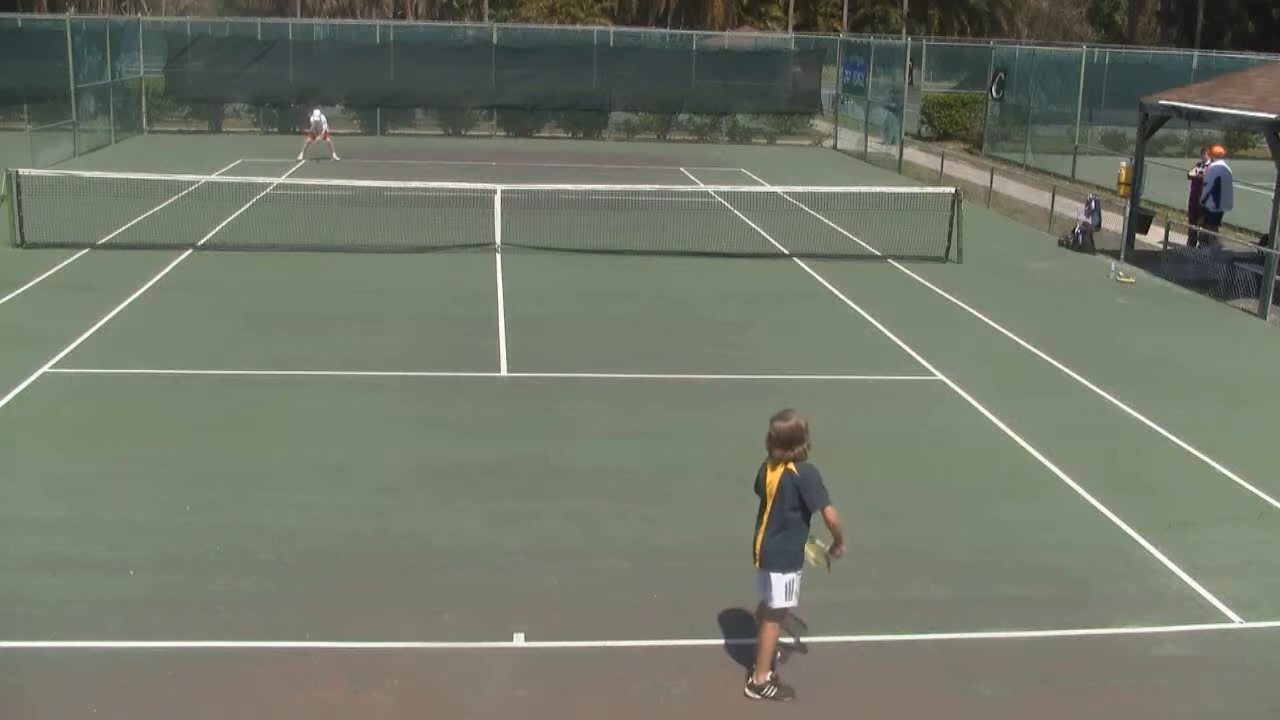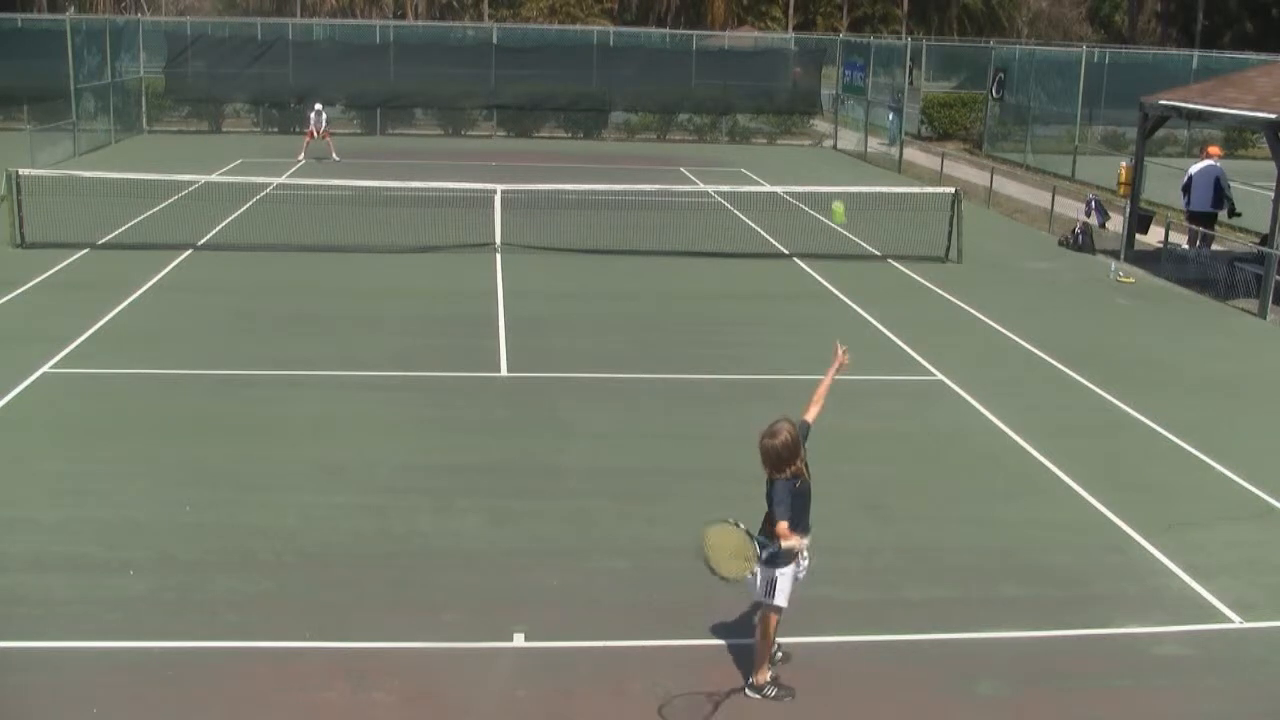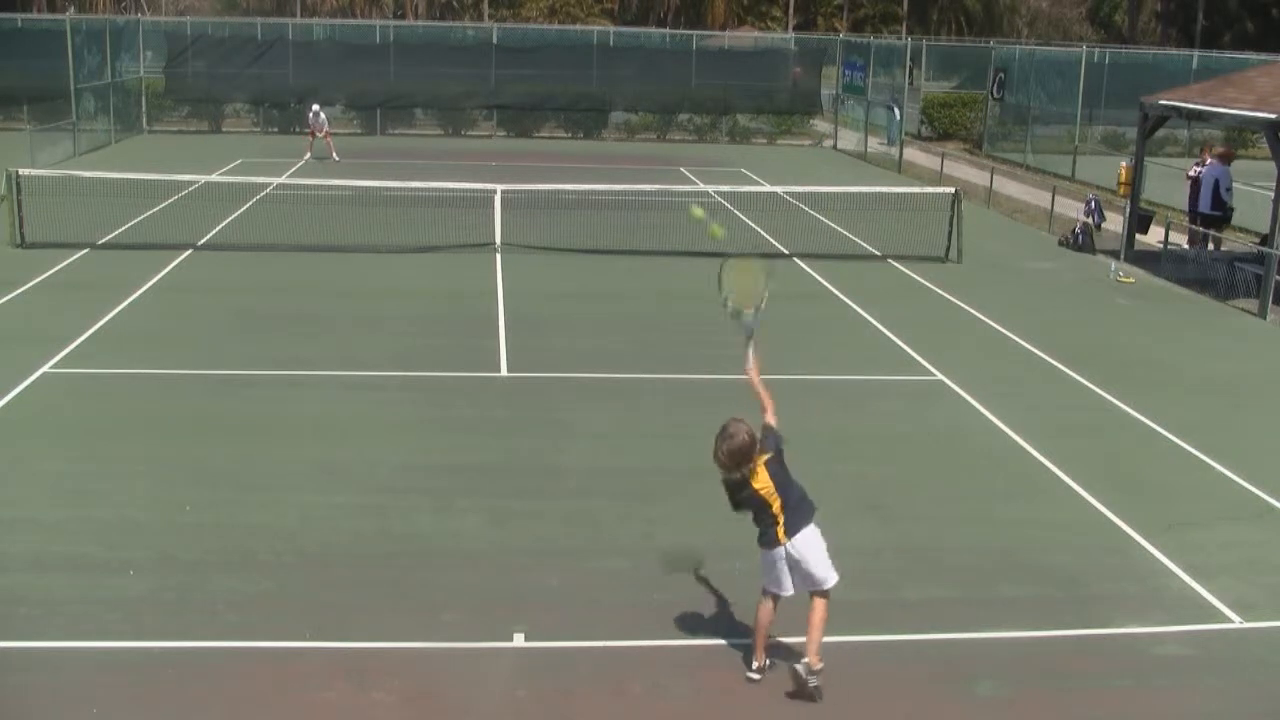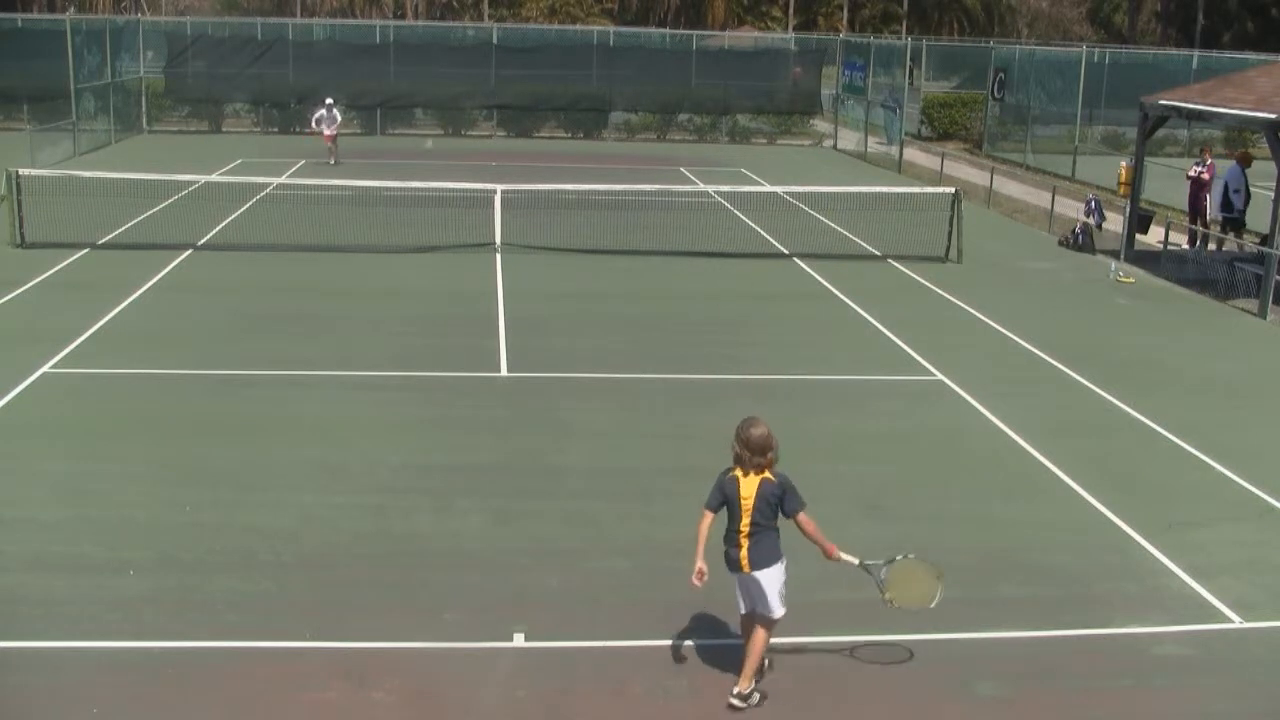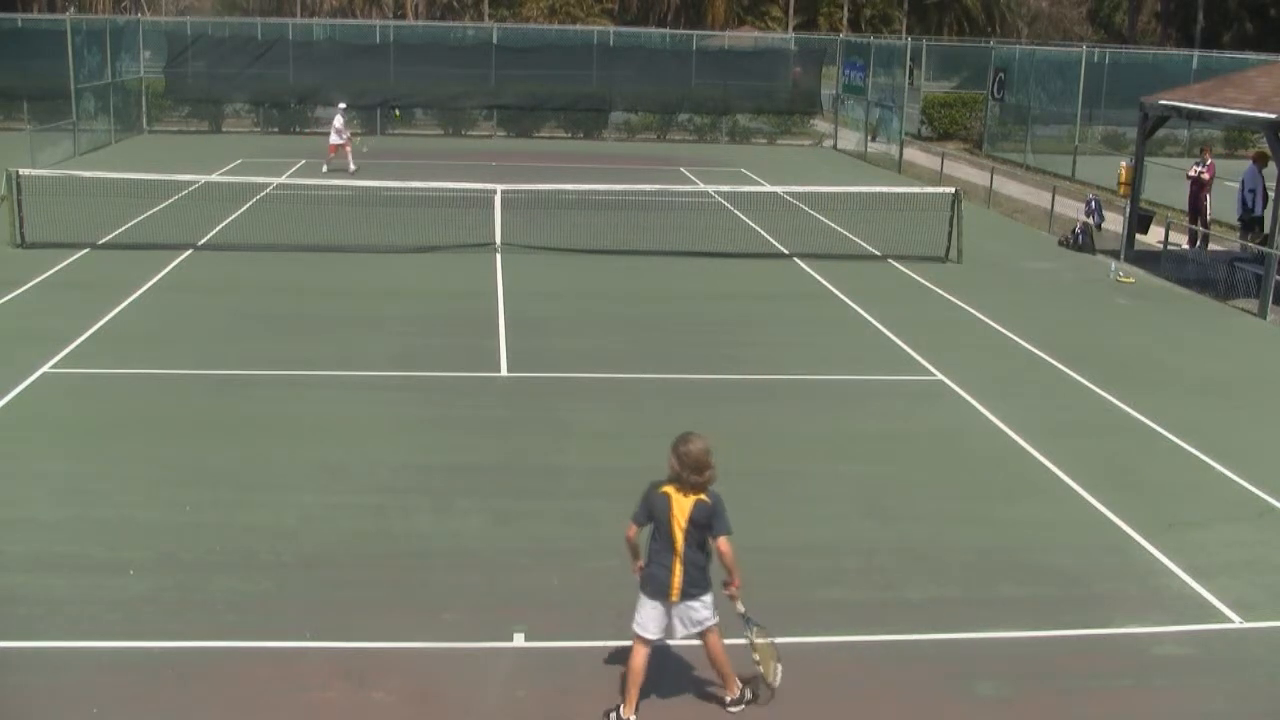
dt=0.7s
person 1, frame 1
left shoulder: (767, 467)
right shoulder: (805, 473)
right elbow: (830, 516)
right wrist: (839, 542)
left hip: (764, 549)
right hip: (785, 556)
left knee: (767, 606)
right knee: (776, 616)
left ankle: (765, 656)
right ankle: (759, 679)
person 1, frame 2
left shoulder: (793, 443)
right shoulder: (783, 485)
left elbow: (815, 405)
right elbow: (780, 528)
left wrist: (835, 367)
right wrist: (791, 541)
left hip: (790, 549)
right hip: (777, 554)
left knee: (775, 607)
right knee: (771, 610)
left ankle: (769, 650)
right ankle: (759, 679)
person 1, frame 3
left shoulder: (733, 482)
right shoulder: (769, 456)
right elbow: (770, 412)
right wrist: (755, 379)
left hip: (771, 541)
right hip: (801, 533)
left knee: (770, 595)
right knee: (820, 593)
left ankle: (757, 661)
right ankle: (811, 662)
person 1, frame 4
left shoulder: (726, 479)
right shoulder: (778, 483)
left elbow: (705, 519)
right elbow: (802, 521)
left wrist: (699, 559)
right wrist: (827, 547)
left hip: (735, 559)
right hip: (767, 562)
left knee: (748, 615)
right knee: (765, 621)
left ankle: (756, 665)
right ankle: (743, 688)
person 1, frame 5
left shoulder: (656, 493)
right shoulder: (711, 503)
left elbow: (631, 534)
right elbow: (724, 548)
left wrist: (637, 560)
right wrist: (733, 578)
left hip: (655, 584)
right hip: (694, 586)
left knee: (642, 643)
right knee: (710, 634)
right ankle: (734, 692)
